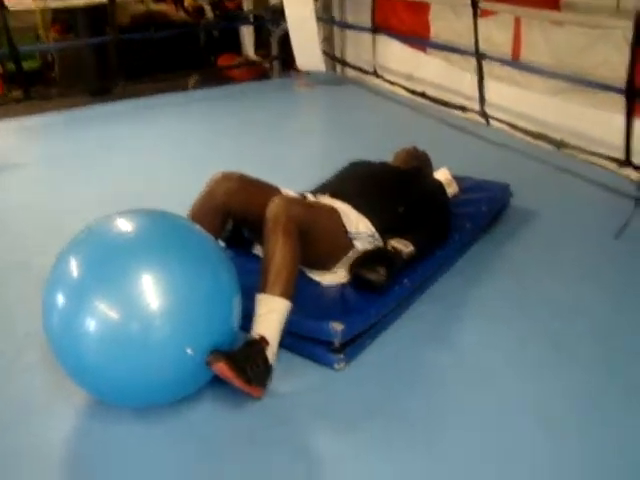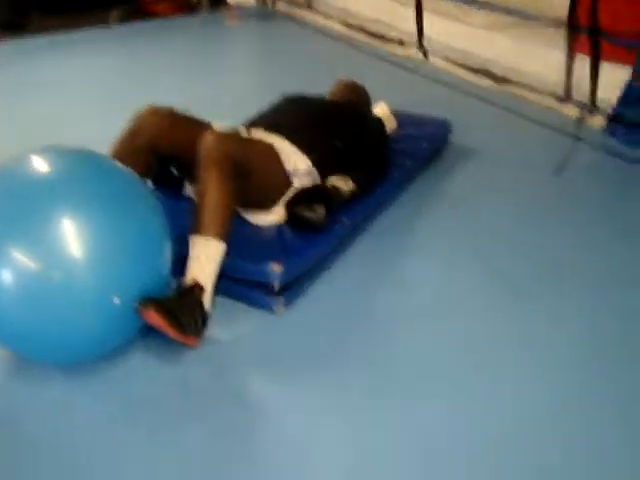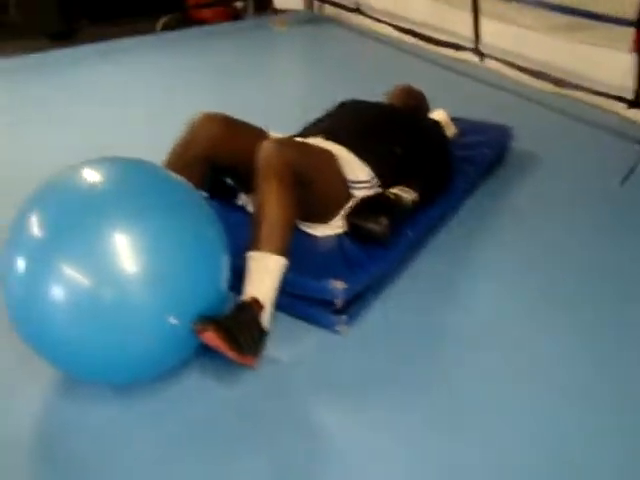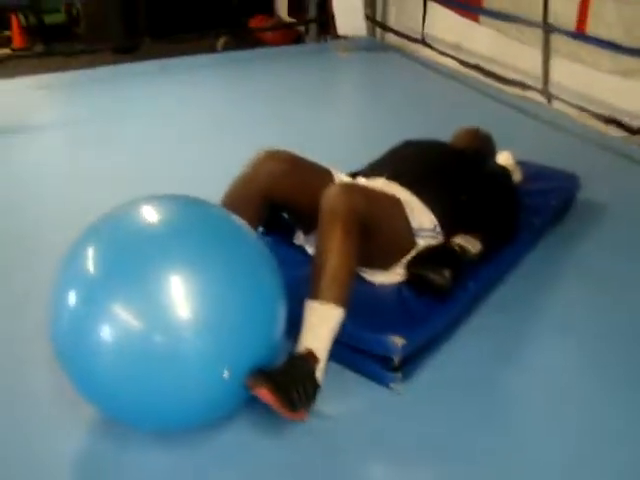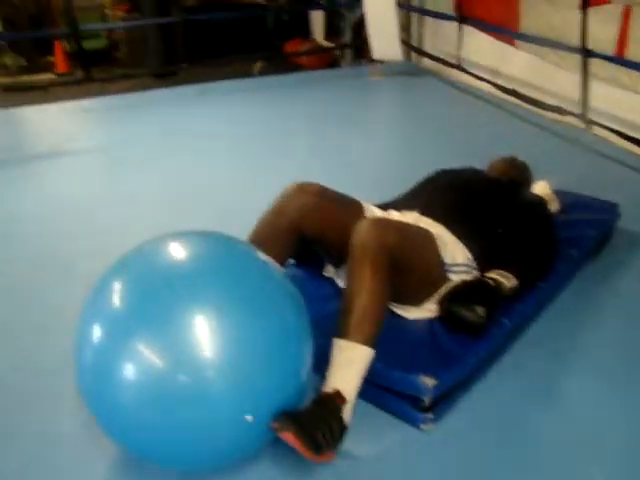
dt=0.3s
person 1, frame 1
left shoulder: (426, 189)
right shoulder: (361, 167)
left elbow: (435, 227)
left wrist: (394, 253)
right wrist: (248, 222)
left hip: (354, 227)
right hip: (307, 219)
left knee: (285, 209)
right knee: (228, 185)
left ankle: (261, 351)
person 1, frame 2
left shoulder: (363, 123)
right shoulder: (297, 103)
left elbow: (373, 164)
right elbow: (250, 130)
left wrist: (333, 191)
left hip: (292, 163)
right hip: (240, 153)
left knee: (217, 144)
right knee: (154, 120)
left ankle: (195, 299)
person 1, frame 3
left shoulder: (423, 131)
right shoulder: (353, 107)
left elbow: (435, 172)
right elbow: (306, 135)
left wrist: (394, 200)
right wrist: (230, 167)
left hip: (350, 173)
right hip: (292, 167)
left knee: (278, 153)
right knee: (210, 127)
left ankle: (254, 315)
person 1, frame 4
left shoulder: (488, 176)
right shoulder: (417, 147)
left elbow: (500, 221)
right elbow: (363, 178)
left wrist: (459, 252)
left hip: (413, 215)
left knee: (343, 198)
right knee: (272, 165)
person 1, frame 5
left shoulder: (524, 207)
right shoulder: (453, 177)
left elbow: (537, 254)
right elbow: (402, 202)
left wrist: (493, 287)
left hip: (446, 251)
left knee: (375, 234)
right knee: (303, 198)
